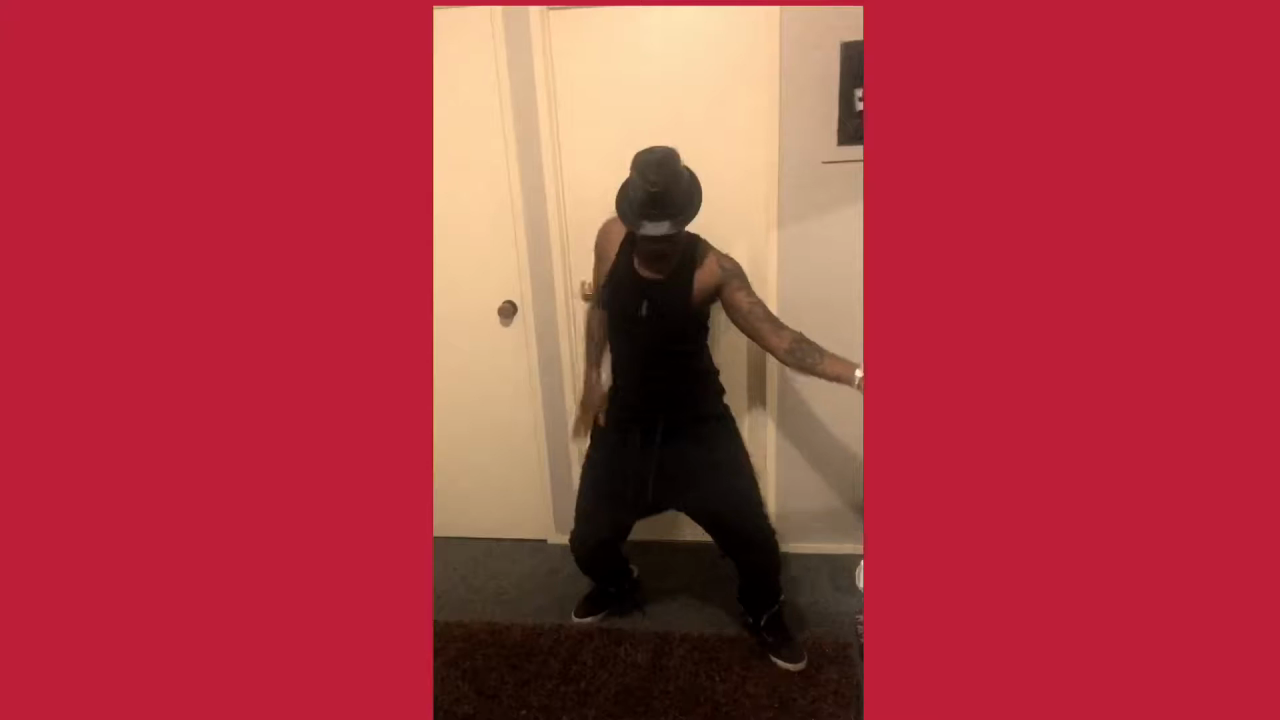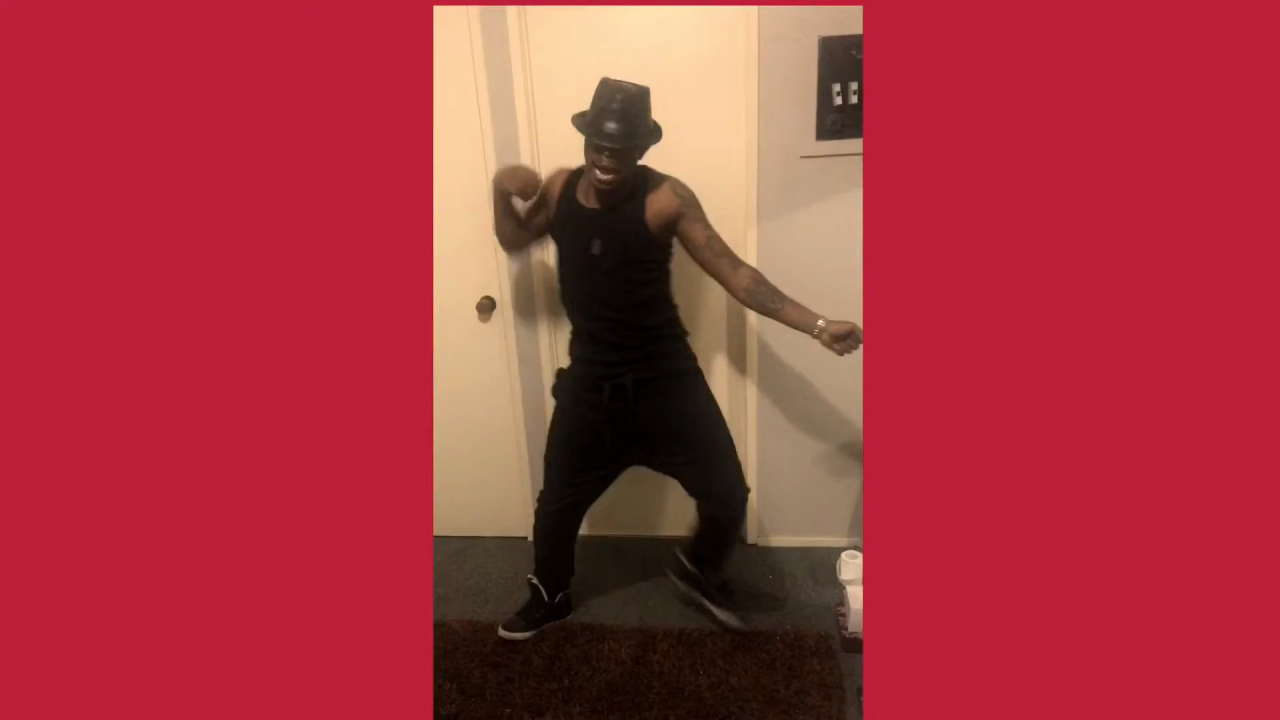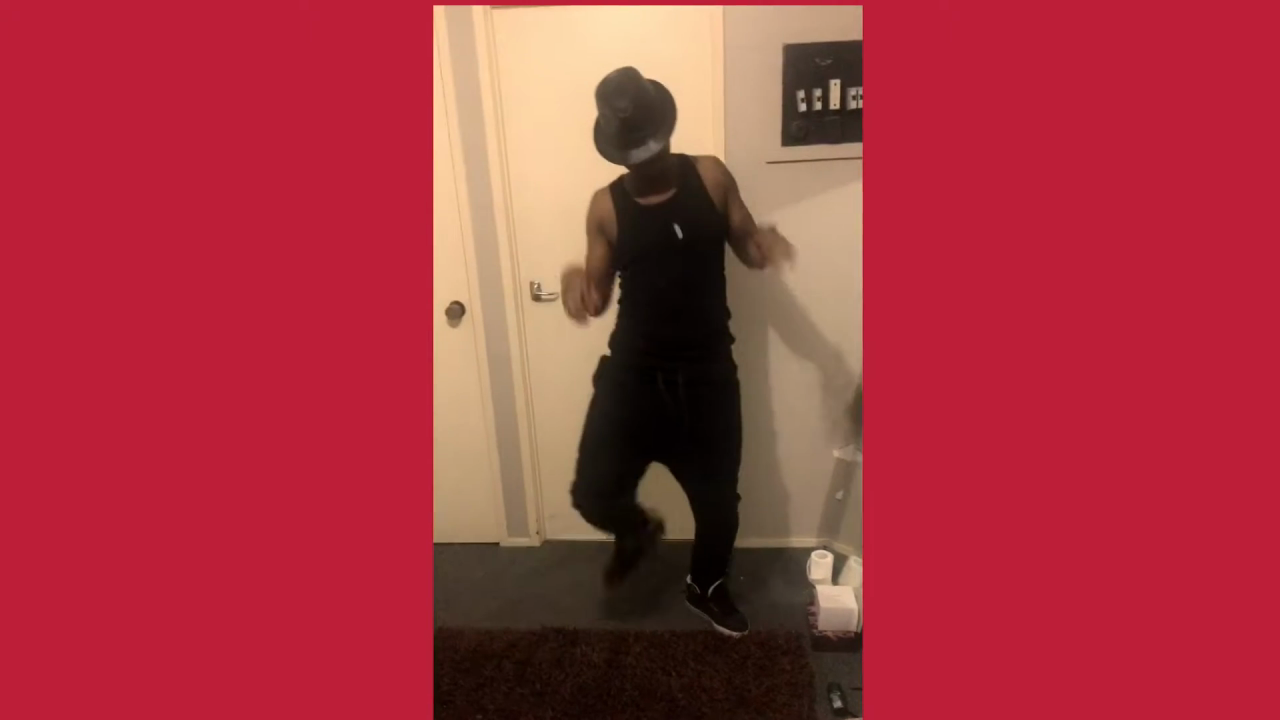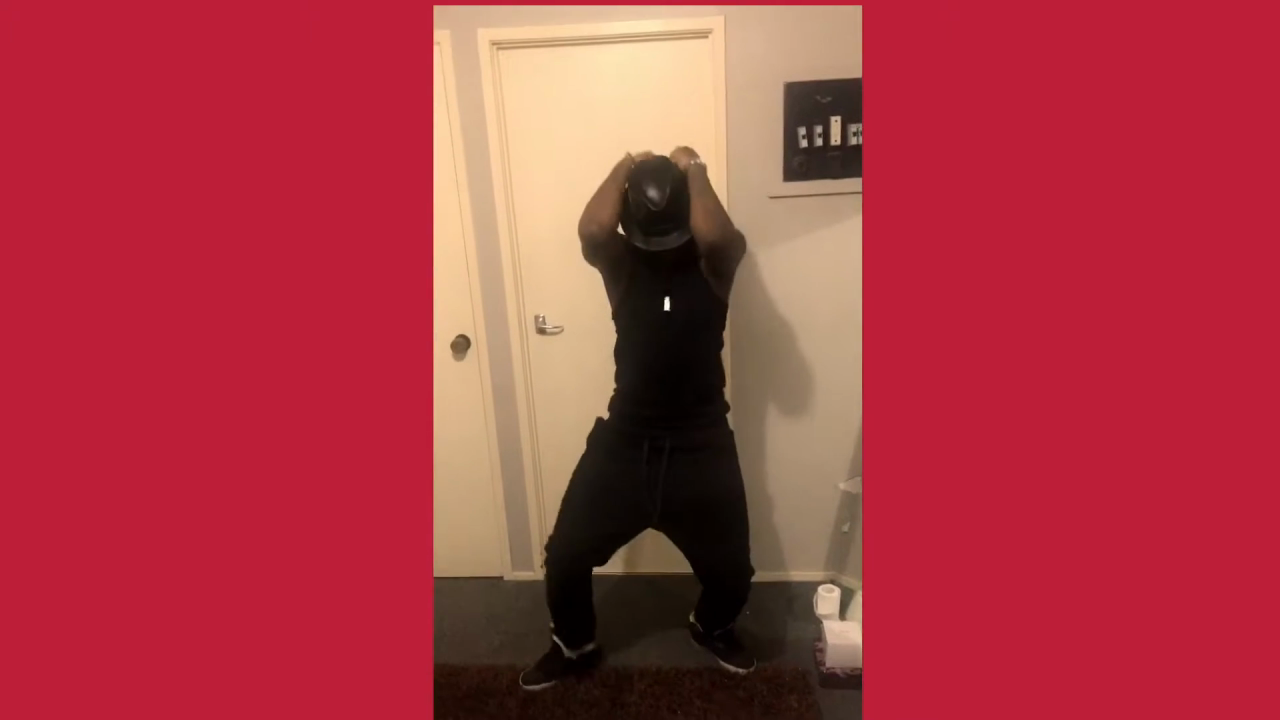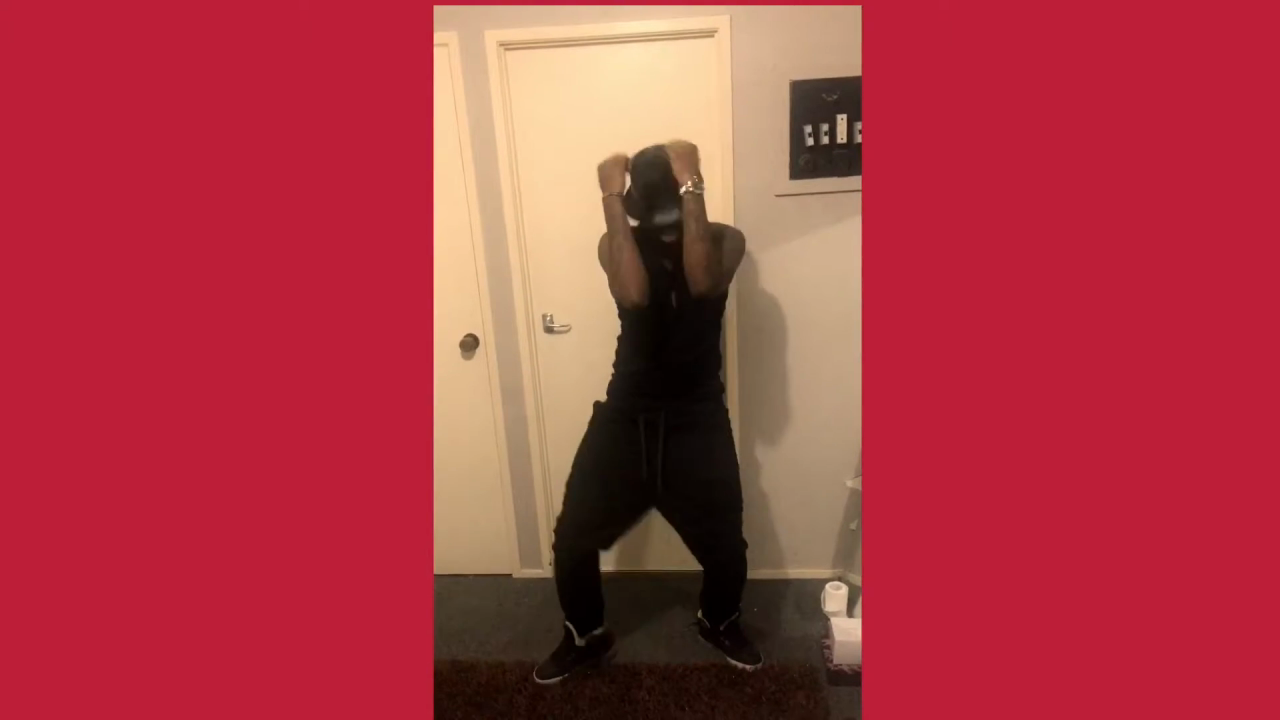
dt=1s
person 1, frame 1
left shoulder: (712, 268)
right shoulder: (611, 238)
left elbow: (777, 338)
left wrist: (858, 374)
right wrist: (592, 380)
left hip: (697, 428)
right hip: (624, 426)
left knee: (754, 540)
right knee: (589, 541)
left ankle: (765, 617)
right ankle: (617, 587)
person 1, frame 2
left shoulder: (666, 197)
right shoulder: (561, 186)
left elbow: (732, 273)
right elbow: (516, 240)
left wrist: (815, 325)
right wrist: (503, 193)
left hip: (665, 378)
right hip: (590, 384)
left knee: (725, 494)
right knee: (559, 501)
left ankle: (698, 567)
right ankle: (549, 595)
person 1, frame 3
left shoulder: (710, 176)
right shoulder: (606, 205)
left elbow: (748, 249)
right elbow: (599, 300)
left wrist: (768, 243)
right wrist: (579, 284)
left hip: (707, 372)
right hip: (633, 372)
left knee: (718, 497)
right knee: (593, 494)
left ankle: (707, 585)
right ankle: (634, 532)
person 1, frame 4
left shoulder: (716, 263)
right shoulder: (620, 265)
left elbow: (714, 232)
right elbow: (593, 229)
left wrist: (692, 167)
right wrist: (628, 167)
left hip: (702, 446)
right hip: (624, 442)
left knee: (732, 572)
right knee: (566, 555)
left ankle: (712, 627)
right ankle: (573, 647)
person 1, frame 5
left shoulder: (724, 240)
right shoulder: (617, 245)
left elbow: (702, 282)
right elbow: (634, 296)
left wrist: (690, 184)
right wrist: (611, 197)
left hip: (697, 423)
right hip: (625, 419)
left knee: (725, 548)
right knee: (572, 537)
left ankle: (719, 622)
right ankle: (585, 635)
